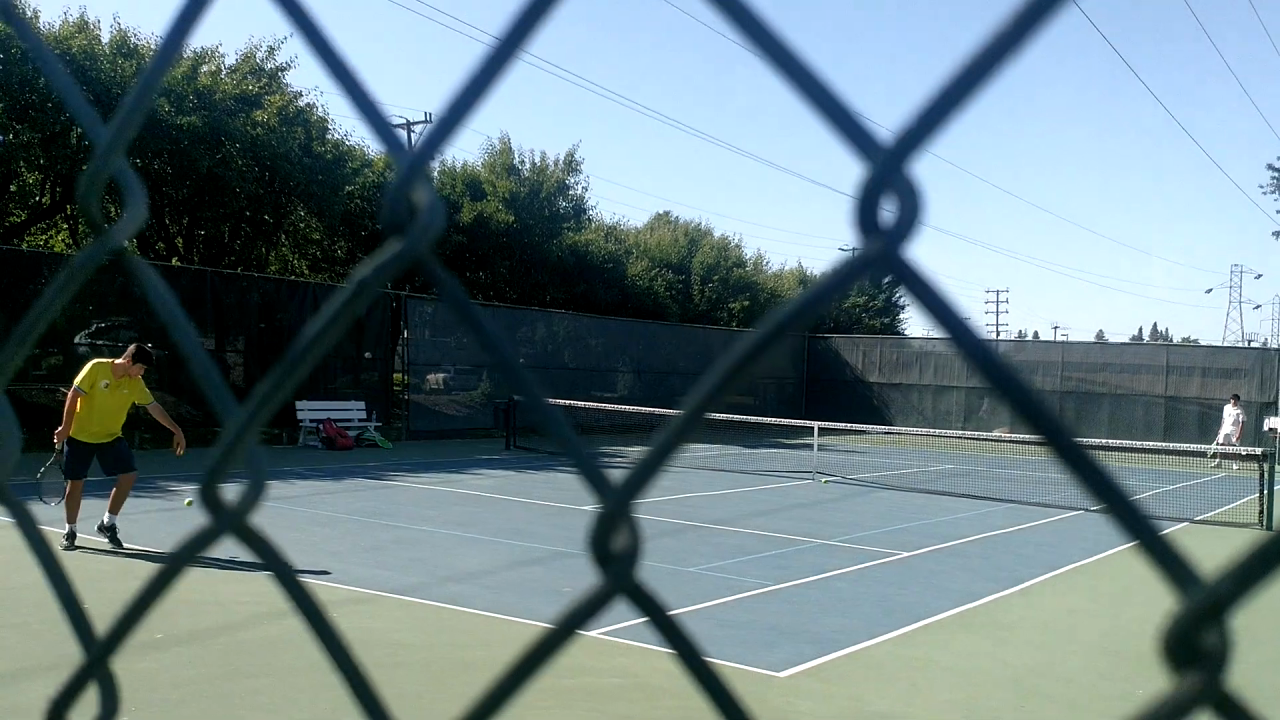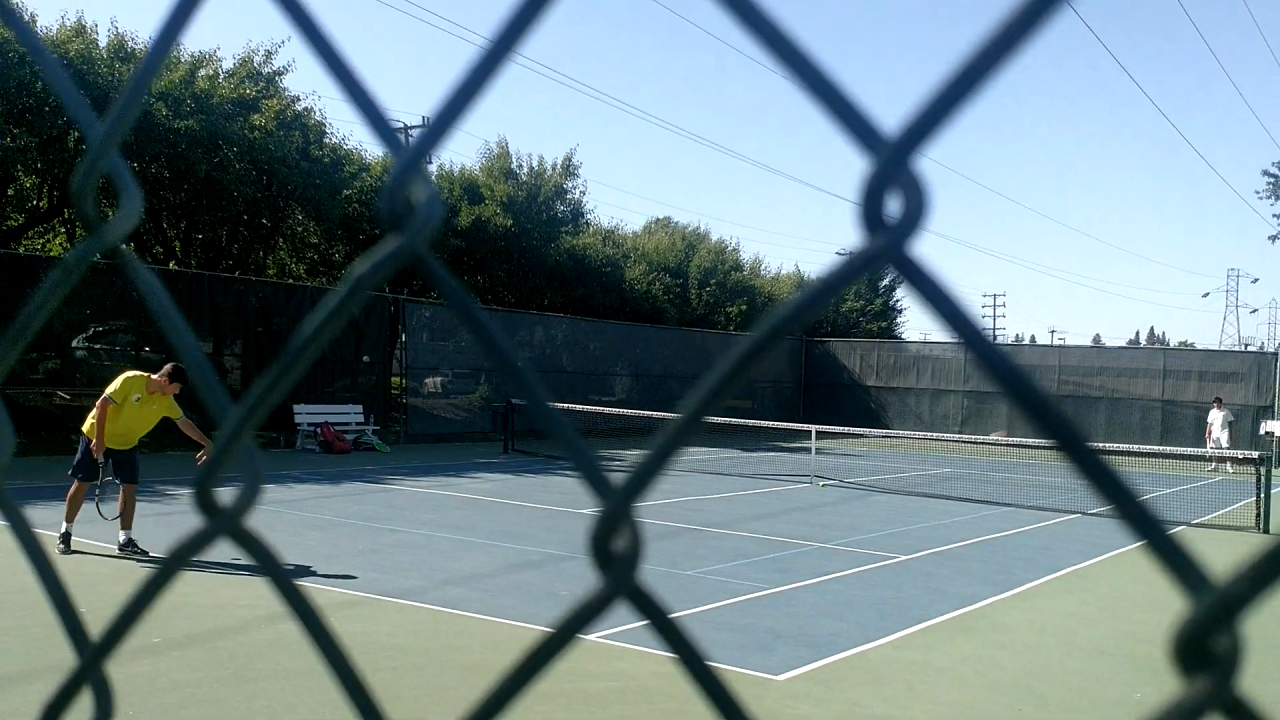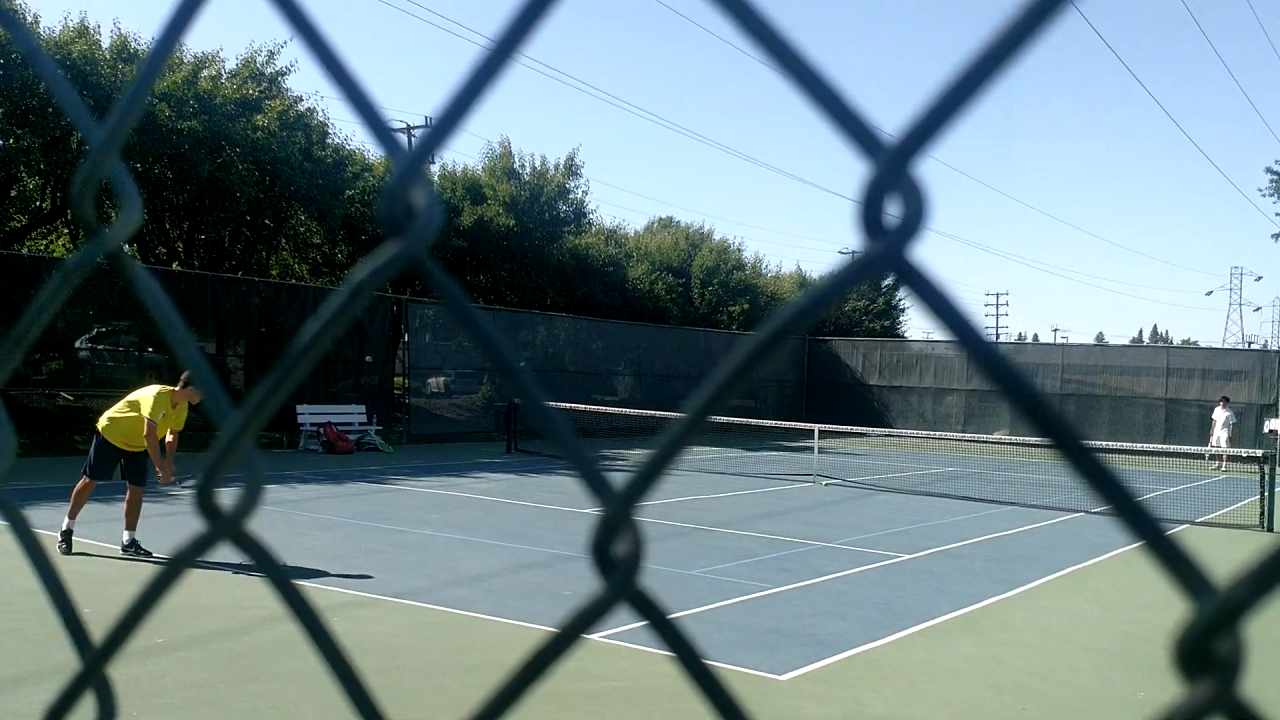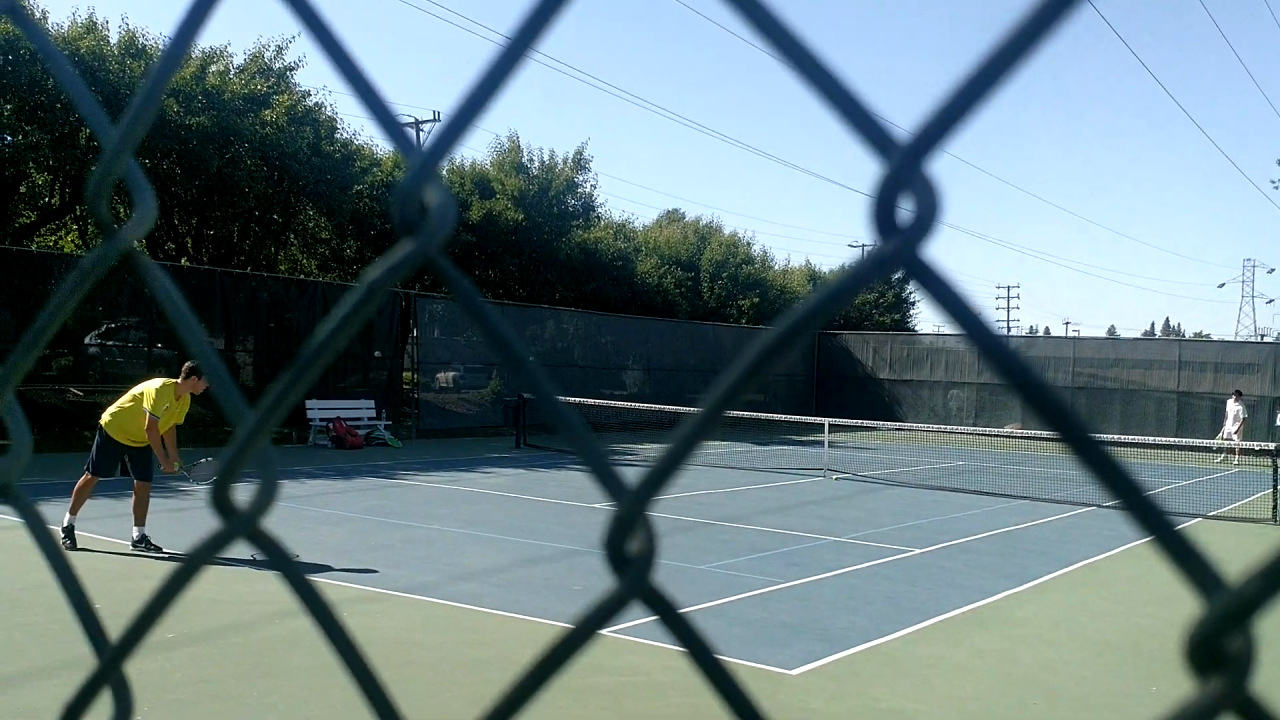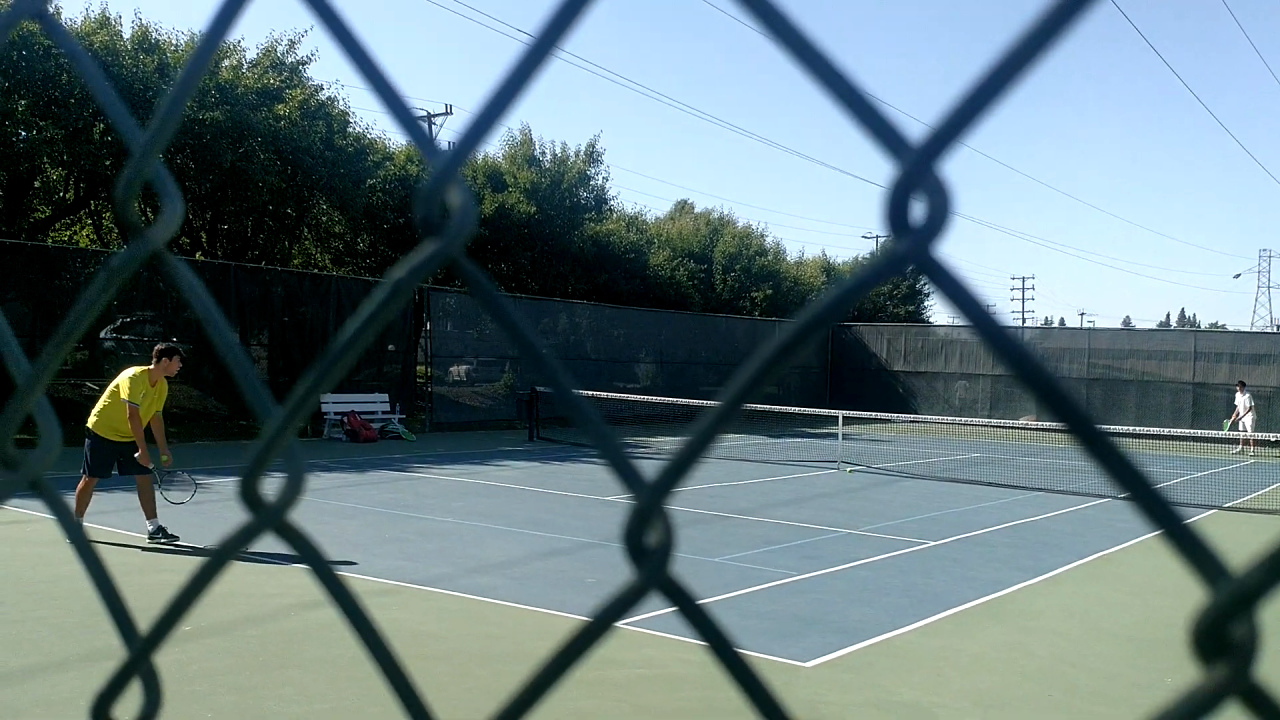
dt=0.5s
person 1, frame 1
left shoulder: (136, 383)
right shoulder: (96, 367)
left elbow: (153, 407)
right elbow: (73, 395)
left wrist: (177, 431)
right wrist: (65, 428)
left hip: (111, 437)
right hip: (80, 436)
left knee: (129, 476)
right knee: (75, 483)
left ankle: (108, 523)
right ankle: (70, 532)
person 1, frame 2
left shoulder: (165, 400)
right shoulder: (130, 380)
left elbow: (183, 422)
right elbow: (102, 404)
left wrist: (207, 443)
right wrist: (99, 439)
left hip: (127, 445)
right hip: (97, 438)
left knee: (130, 488)
right knee: (81, 484)
left ankle: (125, 540)
right ankle: (65, 533)
person 1, frame 3
left shoulder: (182, 407)
right shoulder: (157, 396)
left elbow: (172, 433)
right elbow: (149, 435)
left wrist: (170, 461)
right wrist: (161, 468)
left hip: (137, 446)
right hip: (110, 435)
left knee: (137, 489)
right knee: (89, 481)
left ankle: (128, 541)
right ankle: (67, 529)
person 1, frame 4
left shoulder: (185, 400)
right shoulder: (159, 389)
left elbow: (169, 427)
right elbow: (150, 428)
left wrist: (173, 457)
right wrist: (163, 460)
left hip: (140, 441)
right hip: (113, 431)
left knee: (144, 485)
right knee: (91, 477)
left ankle: (139, 537)
right ankle: (68, 524)
person 1, frame 5
left shoulder: (162, 386)
right shoulder: (133, 377)
left elbow: (155, 418)
right elbow: (133, 416)
left wrist: (163, 448)
right wrist: (143, 450)
left hip: (130, 437)
right hip: (102, 432)
left knee: (145, 478)
right knee: (90, 479)
left ankle: (155, 529)
